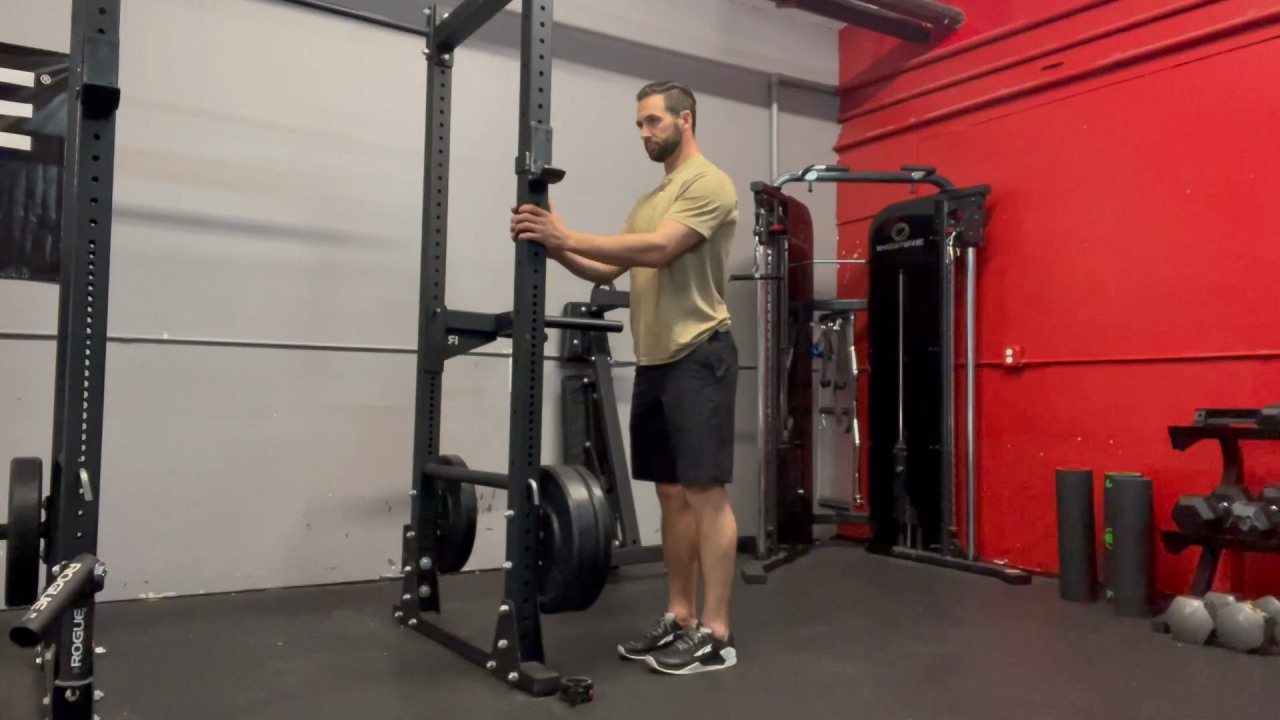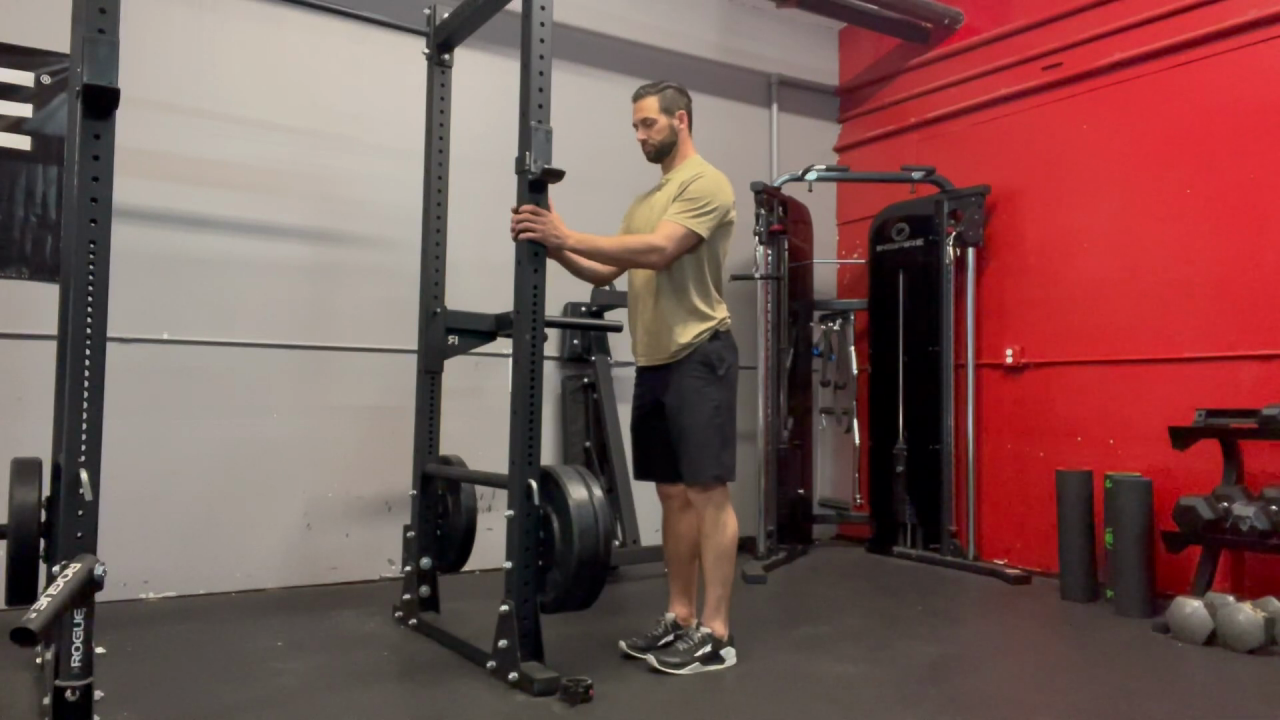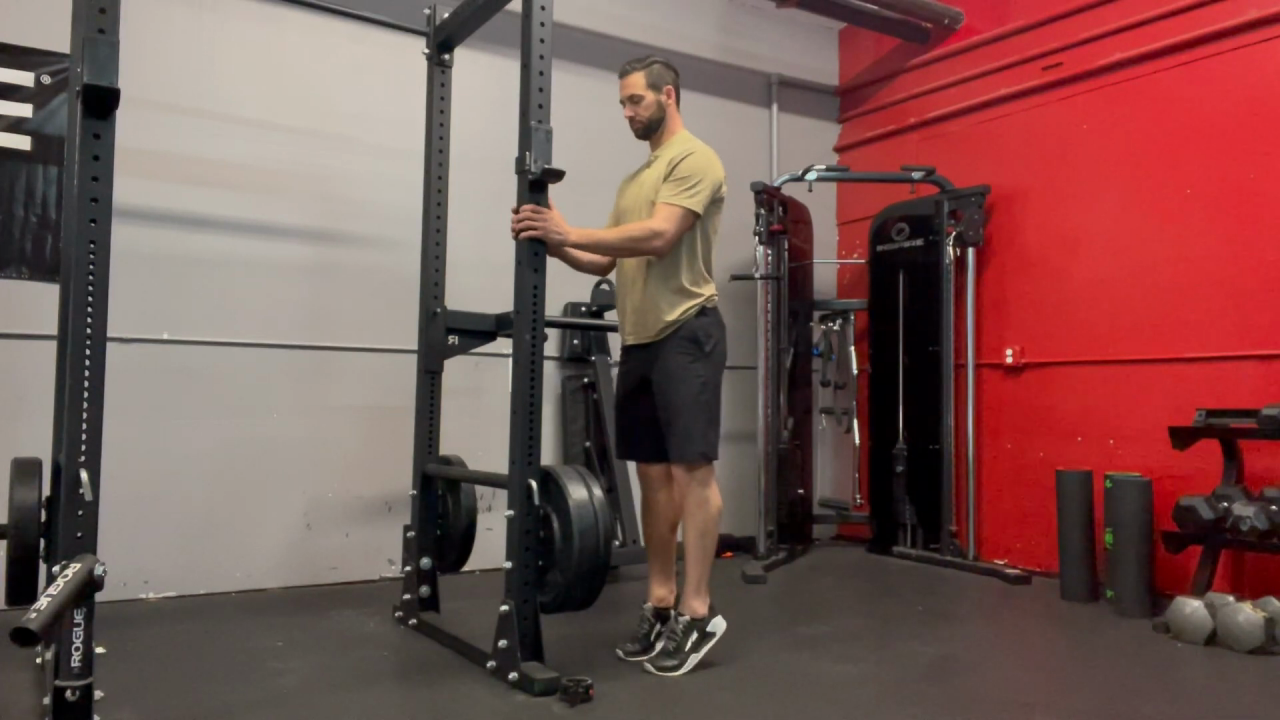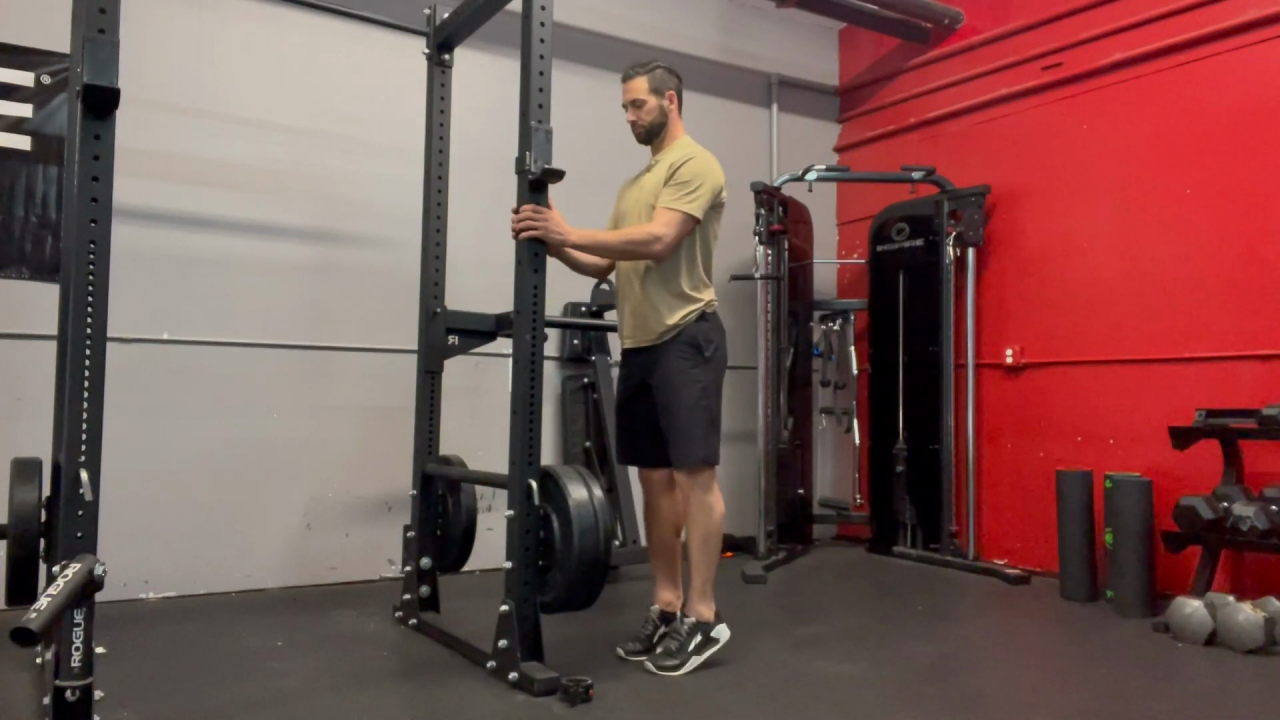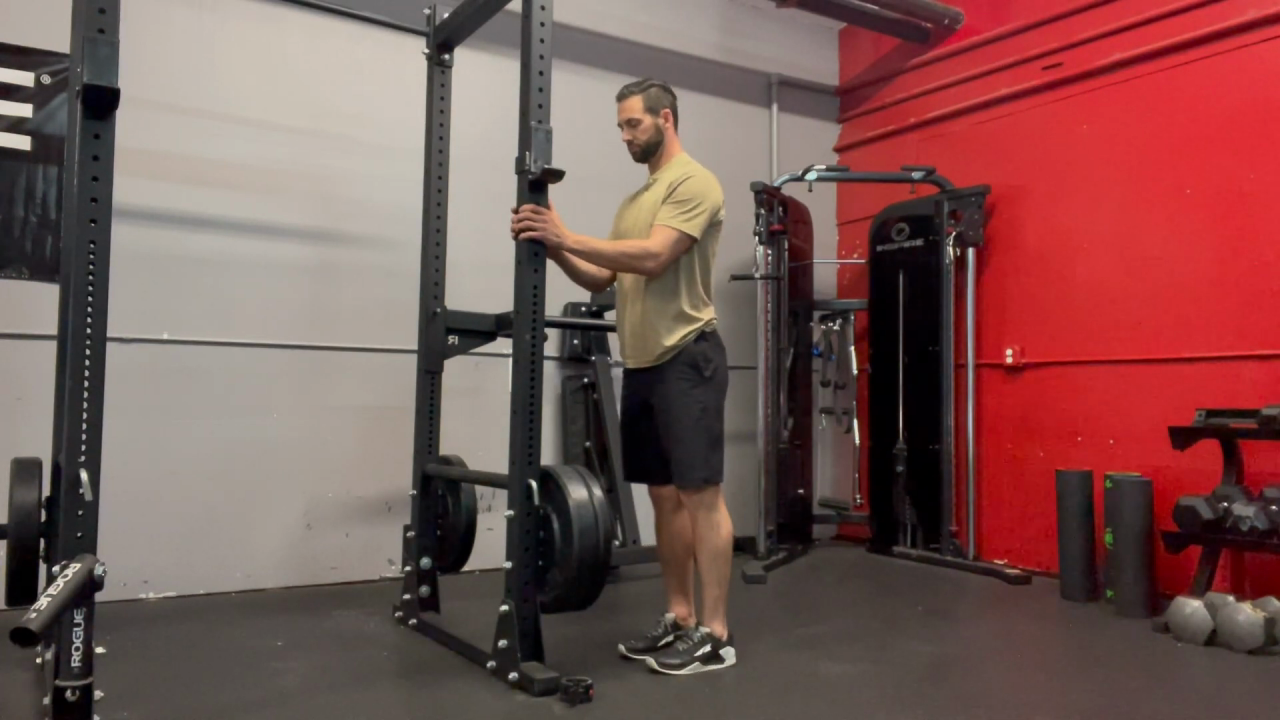
dt=1s
person 1, frame 1
left shoulder: (709, 185)
right shoulder: (651, 199)
left elbow: (658, 251)
right elbow: (608, 270)
left wrist: (569, 237)
right wrist: (555, 247)
left hip: (697, 356)
right hip: (654, 360)
left knee: (705, 492)
right knee: (672, 493)
left ankle: (715, 633)
right ankle: (679, 618)
person 1, frame 2
left shoulder: (706, 184)
right shoulder: (647, 199)
left elbow: (658, 252)
right elbow: (606, 271)
left wrist: (569, 236)
right wrist: (554, 248)
left hip: (698, 356)
right hip: (654, 361)
left knee: (707, 491)
right knee: (673, 492)
left ankle: (715, 634)
right ankle: (679, 619)
person 1, frame 3
left shoulder: (694, 159)
right shoulder: (636, 177)
left elbow: (659, 237)
right elbow: (607, 260)
left wrist: (570, 231)
right wrist: (555, 243)
left hip: (686, 333)
right hip: (640, 340)
left knee: (690, 470)
right knee: (654, 473)
left ankle: (697, 613)
right ankle: (661, 604)
person 1, frame 4
left shoulder: (694, 165)
right shoulder: (637, 181)
left elbow: (659, 242)
right elbow: (604, 263)
left wrist: (570, 232)
right wrist: (557, 244)
left hip: (686, 339)
right hip: (640, 344)
left knee: (693, 474)
right knee: (655, 477)
left ankle: (703, 616)
right ankle: (667, 607)
person 1, frame 5
left shoulder: (693, 183)
right shoulder: (636, 199)
left elbow: (654, 258)
right elbow: (602, 277)
left wrist: (569, 237)
right wrist: (554, 249)
left hip: (687, 358)
right hip: (642, 364)
left knee: (699, 493)
right knee: (664, 494)
left ankle: (714, 634)
right ankle: (679, 618)
